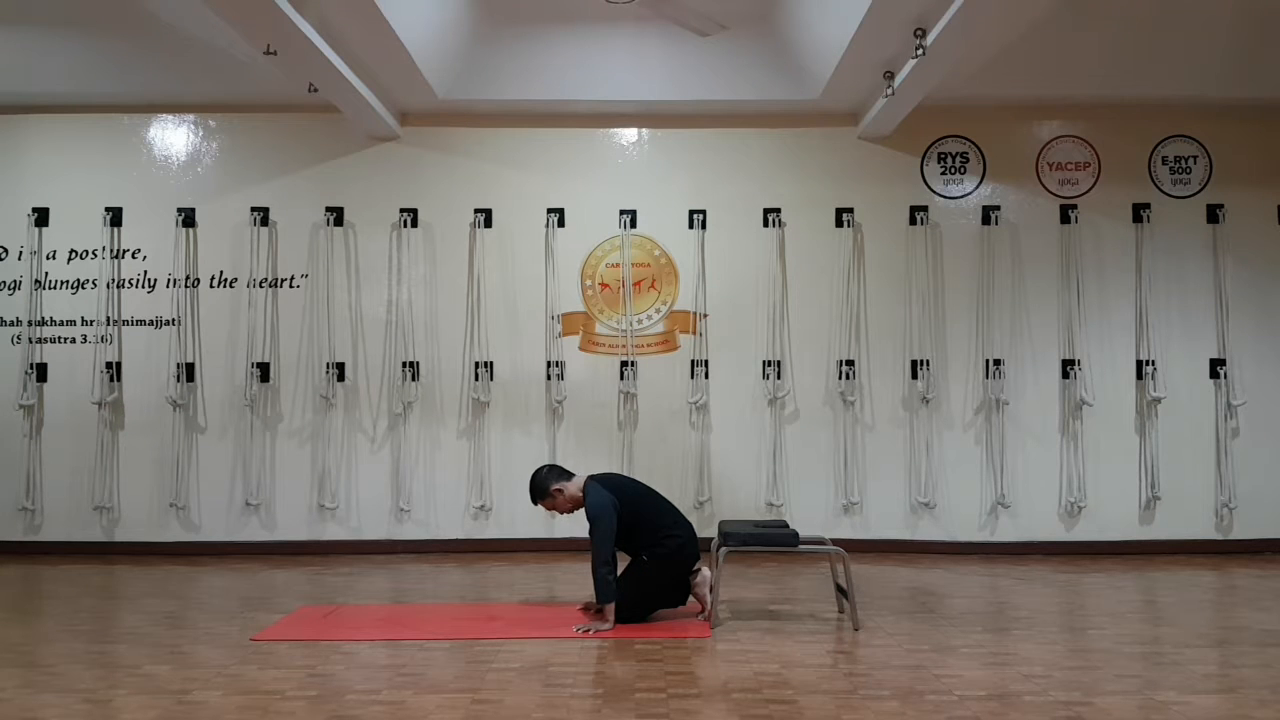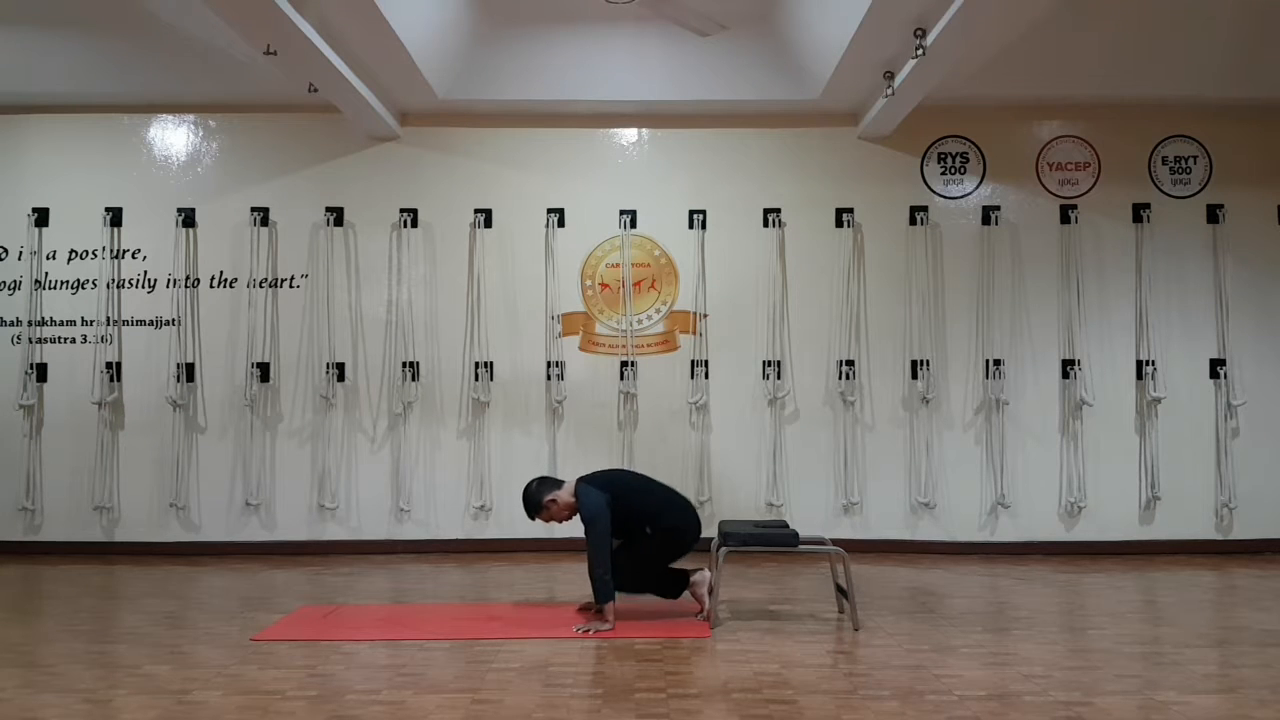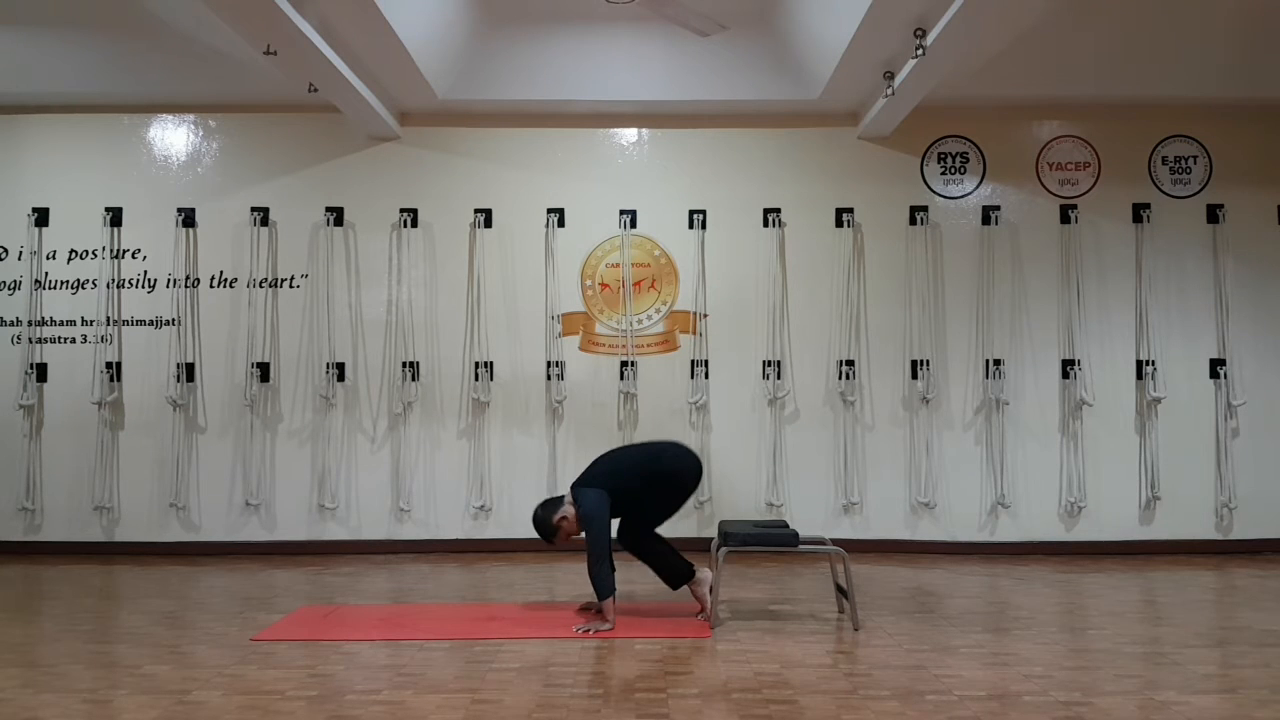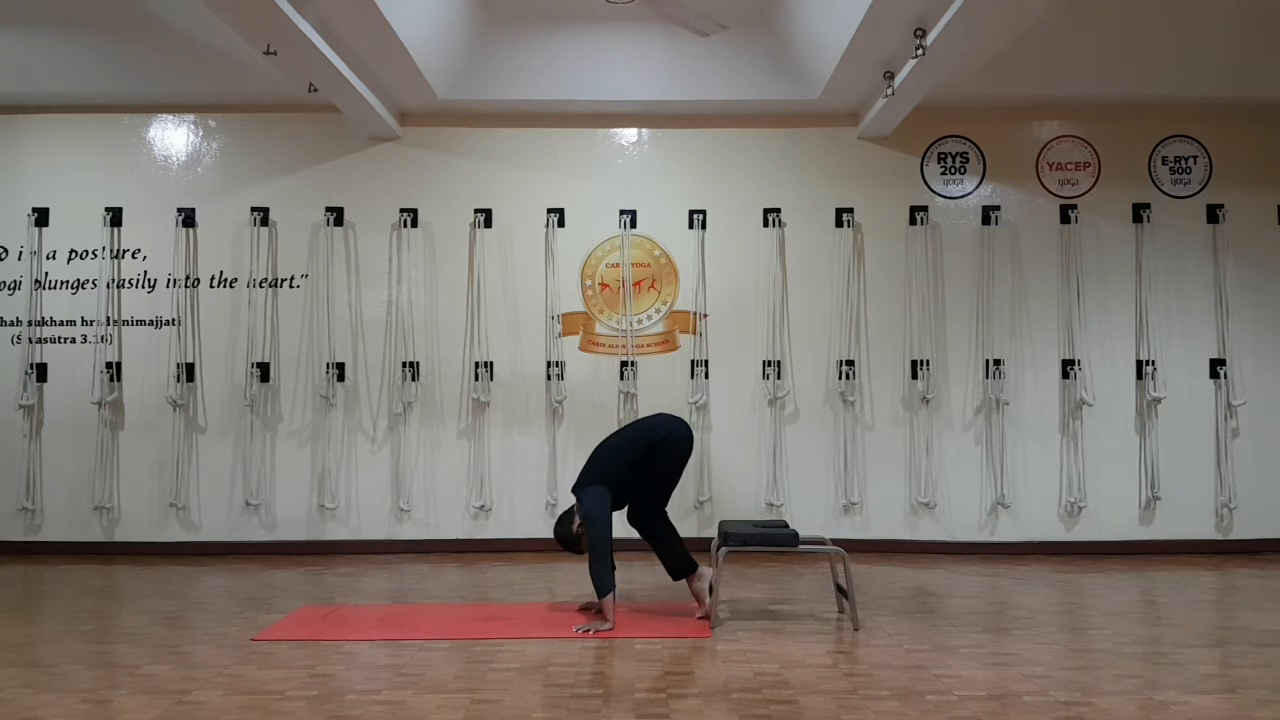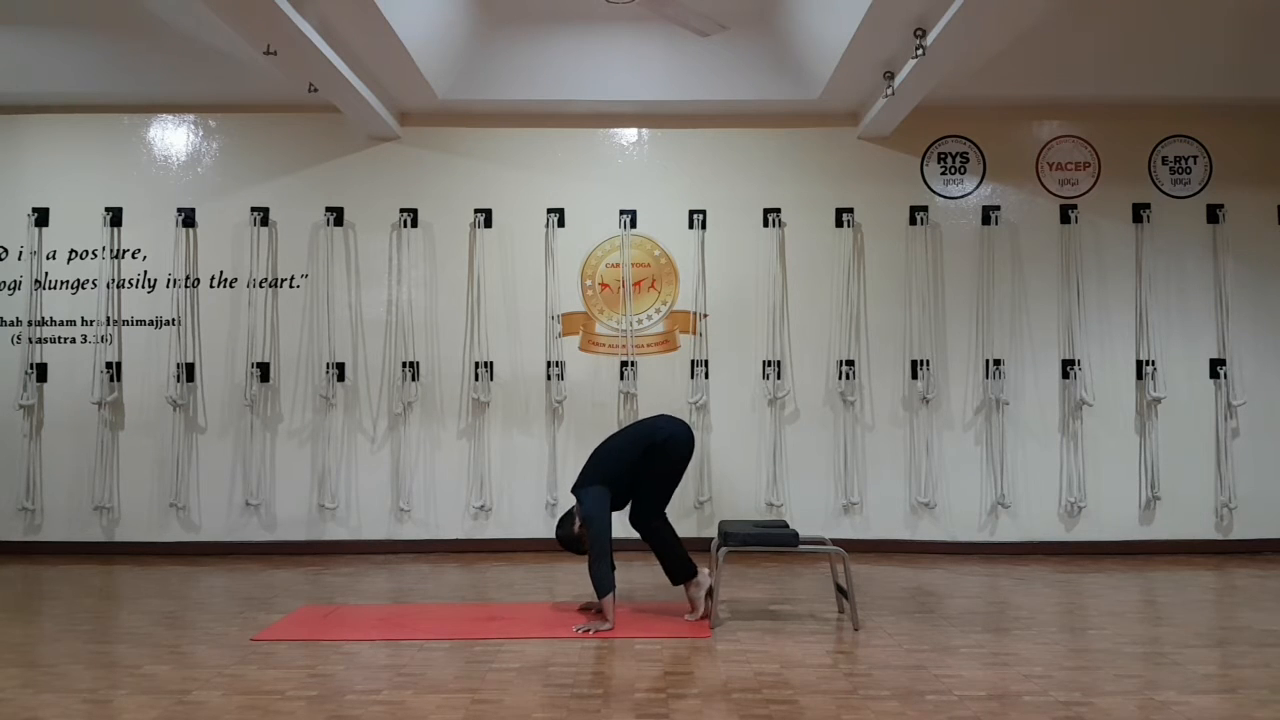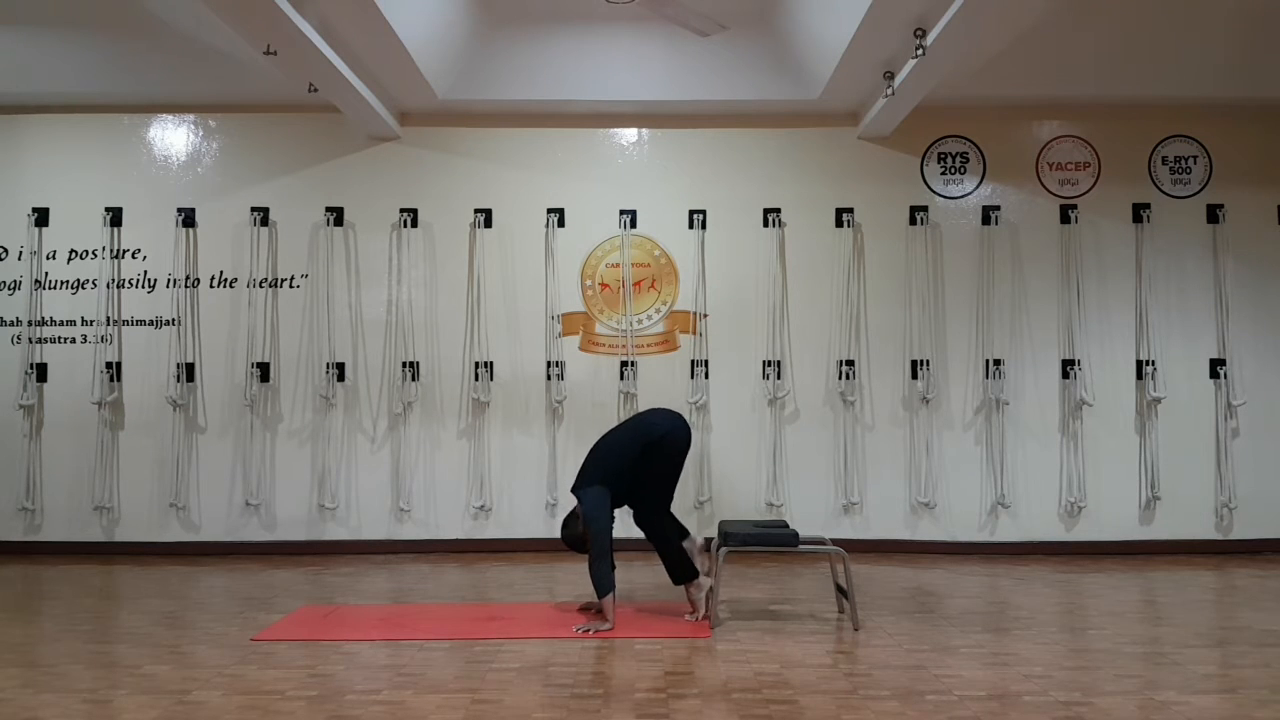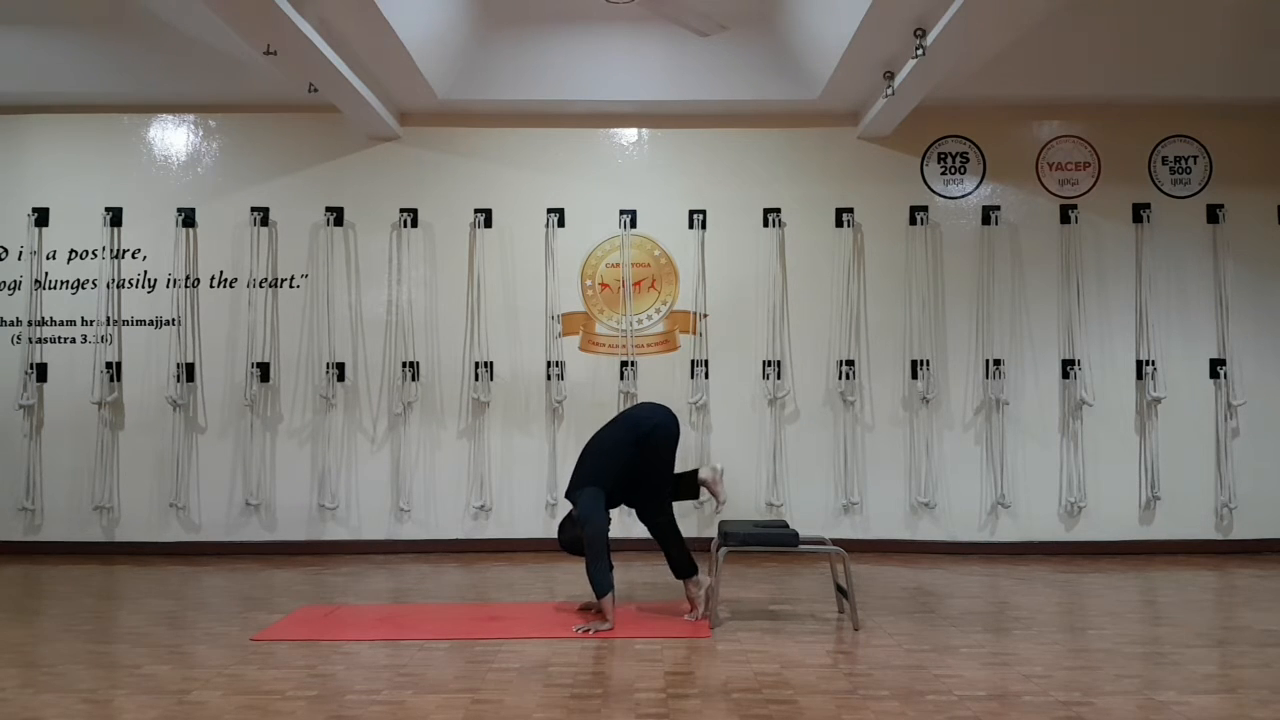
dt=0.4s
person 1, frame 1
left shoulder: (598, 501)
right shoulder: (597, 489)
left elbow: (602, 560)
right elbow: (606, 553)
left wrist: (608, 619)
right wrist: (605, 601)
left hip: (673, 548)
right hip: (674, 543)
left knee: (623, 610)
right knee: (622, 597)
left ankle: (692, 584)
right ankle: (692, 578)
person 1, frame 2
left shoulder: (591, 501)
right shoulder: (588, 491)
left elbow: (599, 560)
right elbow: (602, 554)
left wrist: (607, 619)
right wrist: (603, 602)
left hip: (676, 526)
right hip: (675, 522)
left knee: (619, 574)
right knee: (618, 565)
left ankle: (692, 581)
right ankle: (693, 578)
person 1, frame 3
left shoulder: (590, 503)
right shoulder: (586, 495)
left elbow: (598, 558)
right elbow: (601, 553)
left wrist: (608, 619)
right wrist: (605, 602)
left hip: (679, 468)
right hip: (674, 466)
left knee: (633, 536)
right knee: (633, 533)
left ankle: (695, 579)
right ankle: (694, 577)
person 1, frame 4
left shoulder: (591, 505)
right shoulder: (590, 498)
left elbow: (599, 558)
right elbow: (602, 553)
left wrist: (608, 619)
right wrist: (605, 602)
left hip: (668, 436)
right hip: (664, 436)
left knee: (646, 517)
right knee: (642, 516)
left ankle: (695, 575)
right ankle: (695, 574)
person 1, frame 5
left shoulder: (591, 504)
right shoulder: (592, 498)
left elbow: (599, 559)
right elbow: (603, 552)
left wrist: (608, 619)
right wrist: (605, 604)
left hip: (669, 437)
right hip: (663, 437)
left knee: (647, 519)
right knee: (645, 517)
left ankle: (693, 581)
right ankle: (693, 576)
person 1, frame 6
left shoulder: (592, 504)
right shoulder: (593, 498)
left elbow: (599, 559)
right elbow: (603, 551)
left wrist: (608, 619)
right wrist: (605, 603)
left hip: (666, 433)
right hip: (661, 431)
left knee: (650, 516)
right knee: (641, 503)
left ankle: (694, 582)
right ankle: (689, 547)
person 1, frame 7
left shoulder: (587, 508)
right shoulder: (588, 500)
left elbow: (596, 560)
right elbow: (600, 553)
left wrist: (607, 619)
right wrist: (604, 603)
left hip: (654, 426)
right hip: (648, 425)
left knee: (653, 513)
right knee: (635, 498)
left ankle: (693, 582)
right ankle: (703, 477)
